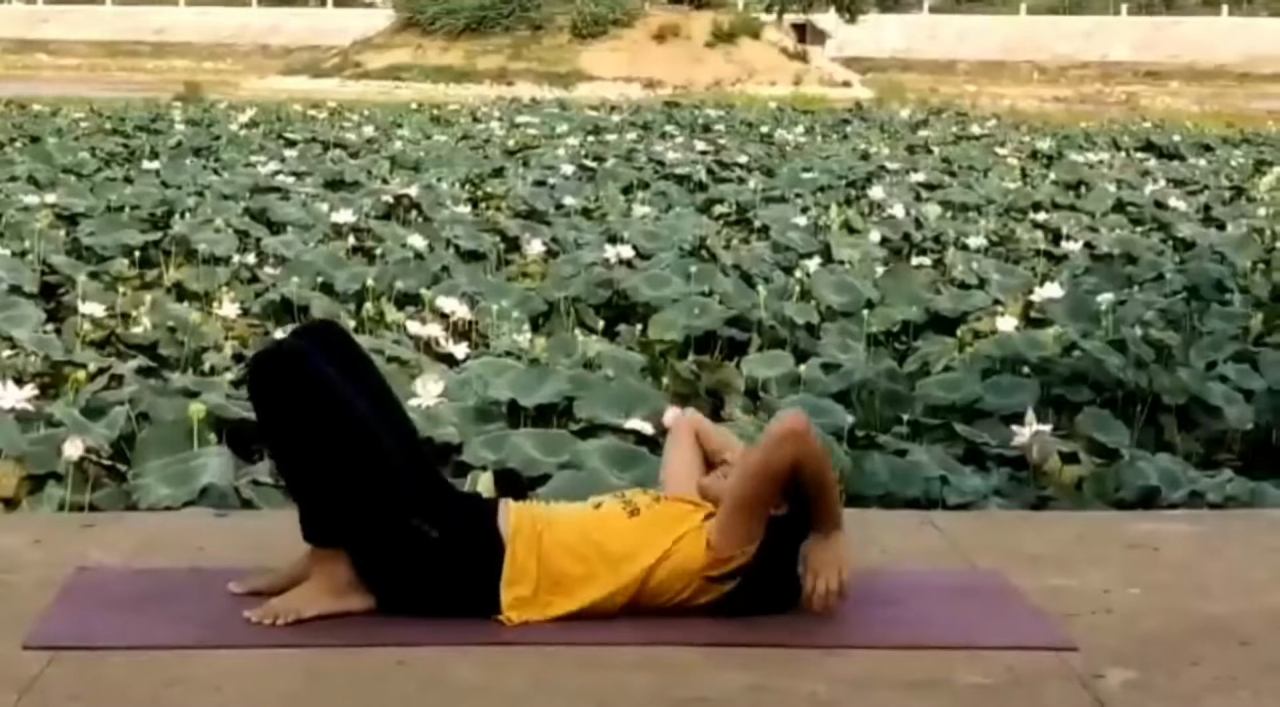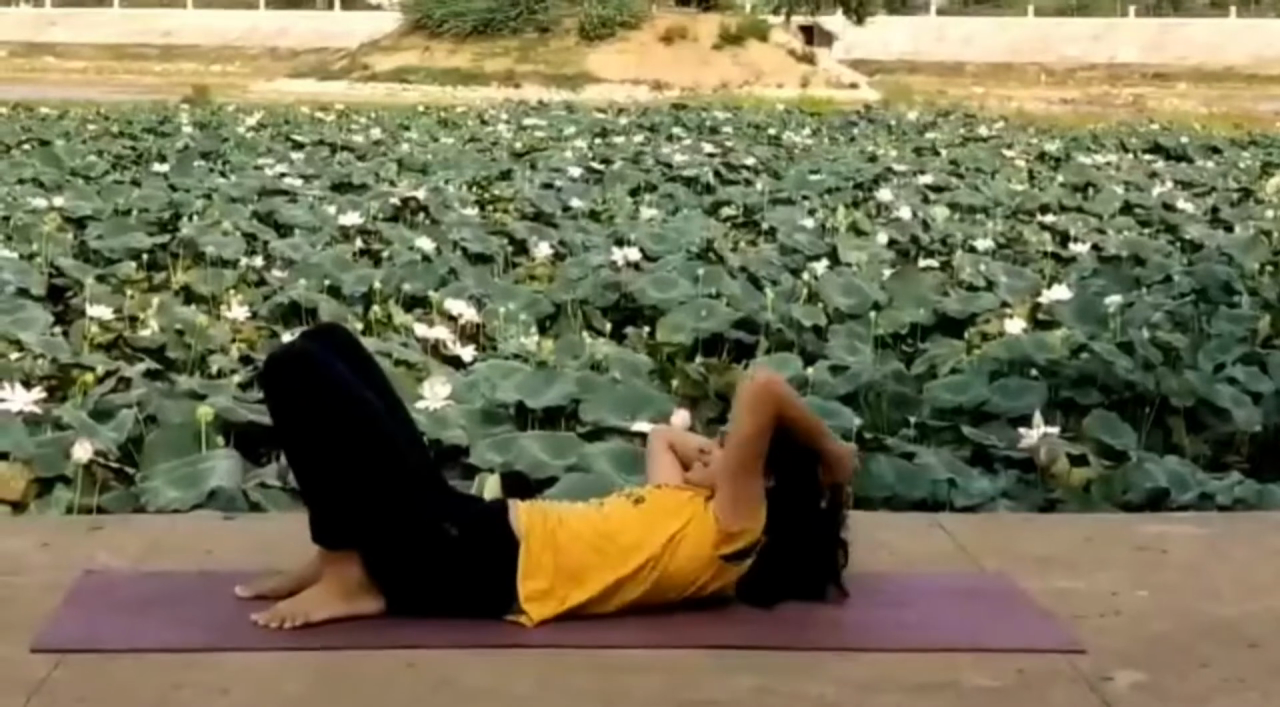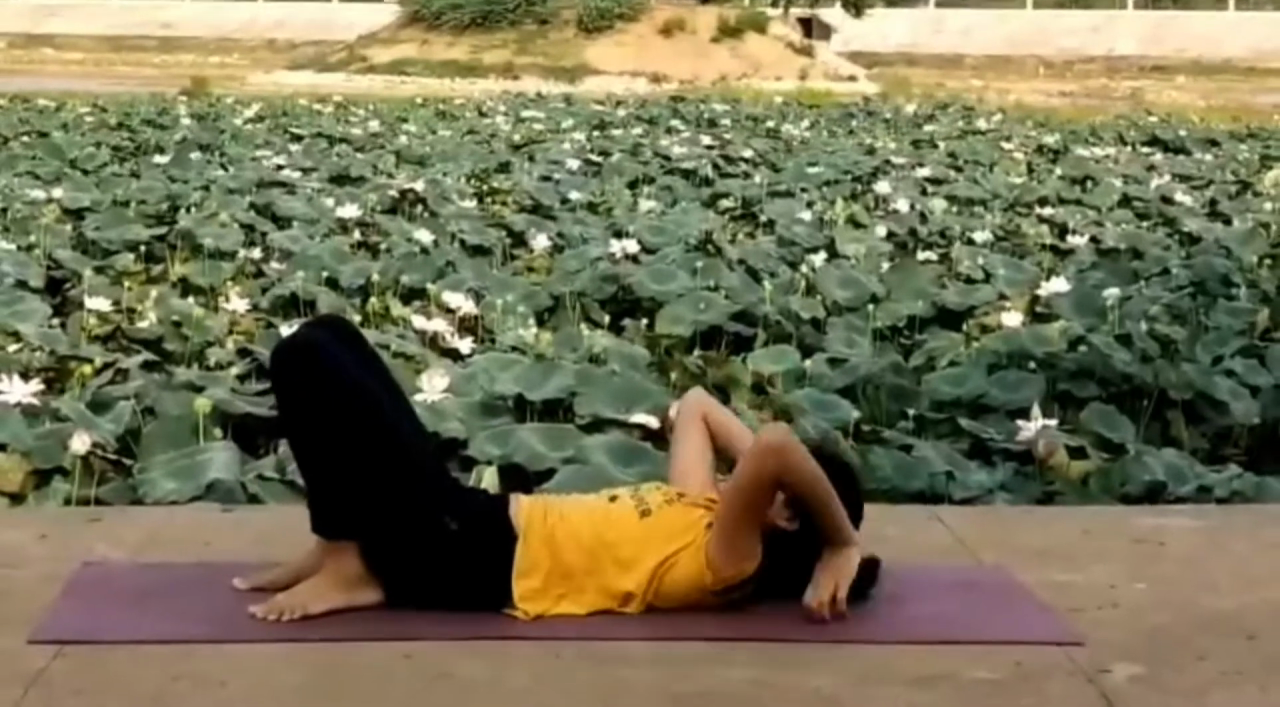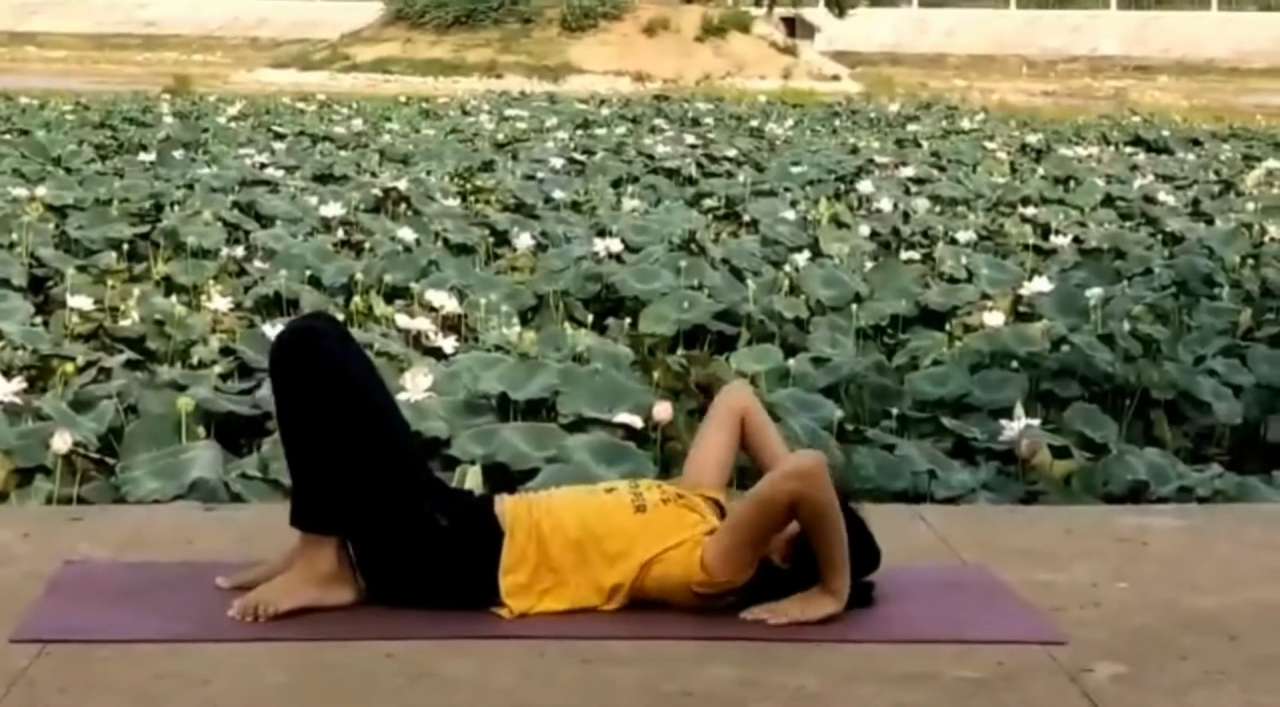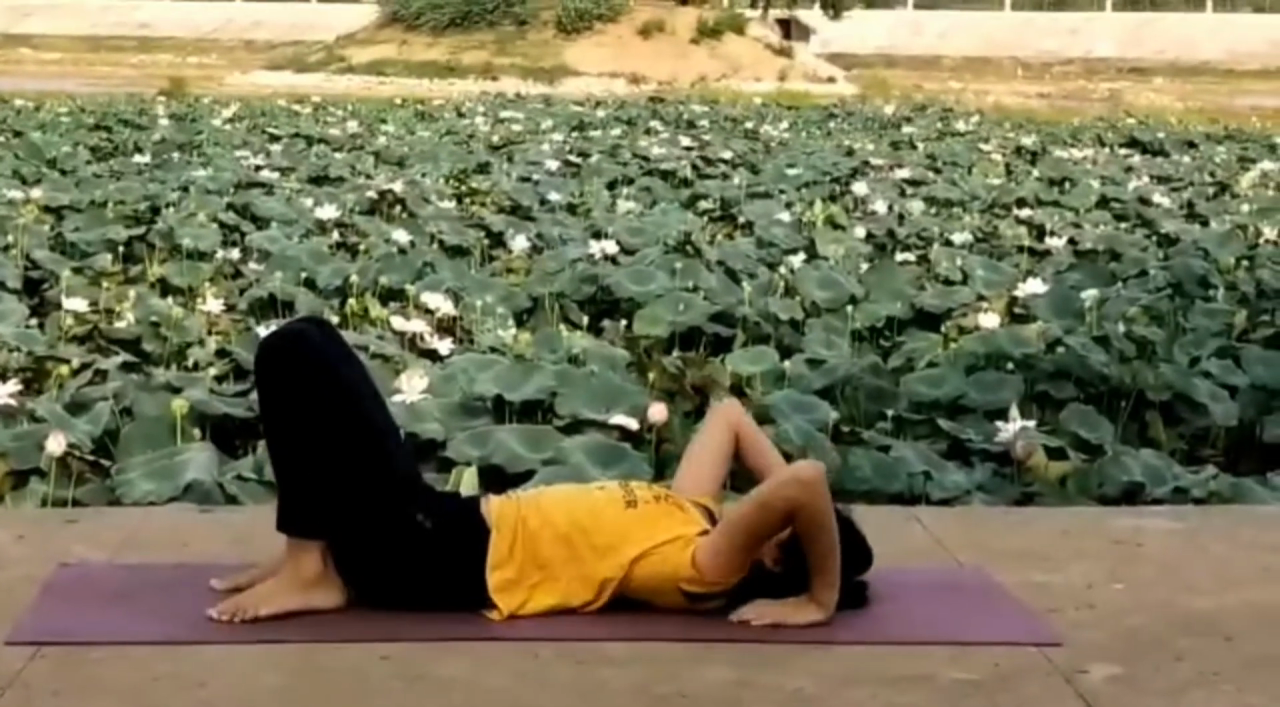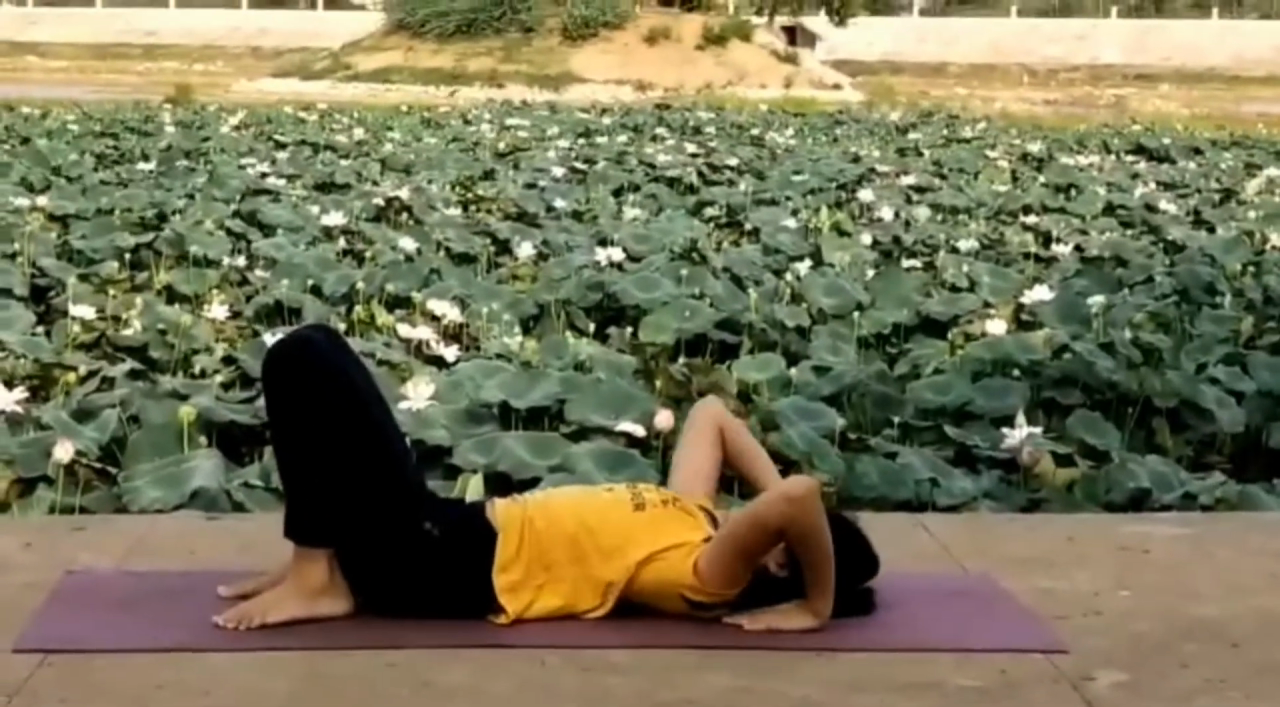
dt=0.4s
person 1, frame 1
left shoulder: (721, 549)
right shoulder: (691, 514)
left elbow: (794, 429)
right elbow: (687, 421)
left wrist: (827, 536)
right wrist: (756, 461)
left hip: (451, 566)
right hip: (467, 528)
left knee: (281, 368)
right knee: (321, 342)
left ankle: (339, 580)
right ankle: (331, 554)
person 1, frame 2
left shoulder: (730, 527)
right shoulder: (692, 508)
left elbow: (762, 387)
right elbow: (663, 435)
left wrist: (829, 454)
right wrist: (721, 453)
left hip: (465, 566)
right hip: (473, 531)
left knee: (295, 369)
right knee: (326, 345)
left ankle: (348, 581)
right ankle: (338, 558)
person 1, frame 3
left shoulder: (730, 562)
right shoulder: (703, 506)
left elbow: (775, 444)
right elbow: (693, 404)
left wrist: (841, 547)
right wrist: (760, 459)
left hip: (460, 559)
right hip: (476, 524)
left knee: (302, 359)
right knee: (328, 336)
left ankle: (348, 572)
right ankle: (336, 550)
person 1, frame 4
left shoulder: (718, 568)
right shoulder: (703, 508)
right elbow: (737, 397)
left wrist: (832, 591)
right wrist: (798, 492)
left hip: (445, 558)
right hip: (460, 525)
left knee: (305, 349)
right knee: (318, 336)
left ankle: (325, 568)
right ankle: (320, 549)
person 1, frame 5
left shoulder: (707, 571)
right shoulder: (694, 515)
right elbow: (727, 411)
left wrist: (819, 601)
right wrist: (790, 494)
left hip: (430, 560)
right hip: (446, 530)
left knee: (290, 354)
right knee: (309, 339)
left ankle: (310, 574)
right ankle: (313, 554)
person 1, frame 6
left shoulder: (710, 578)
right shoulder: (696, 516)
right elbow: (709, 410)
left wrist: (816, 608)
right wrist: (775, 493)
left hip: (436, 564)
right hip: (451, 535)
left knee: (299, 361)
right knee: (315, 348)
left ankle: (316, 581)
right ankle: (318, 562)
